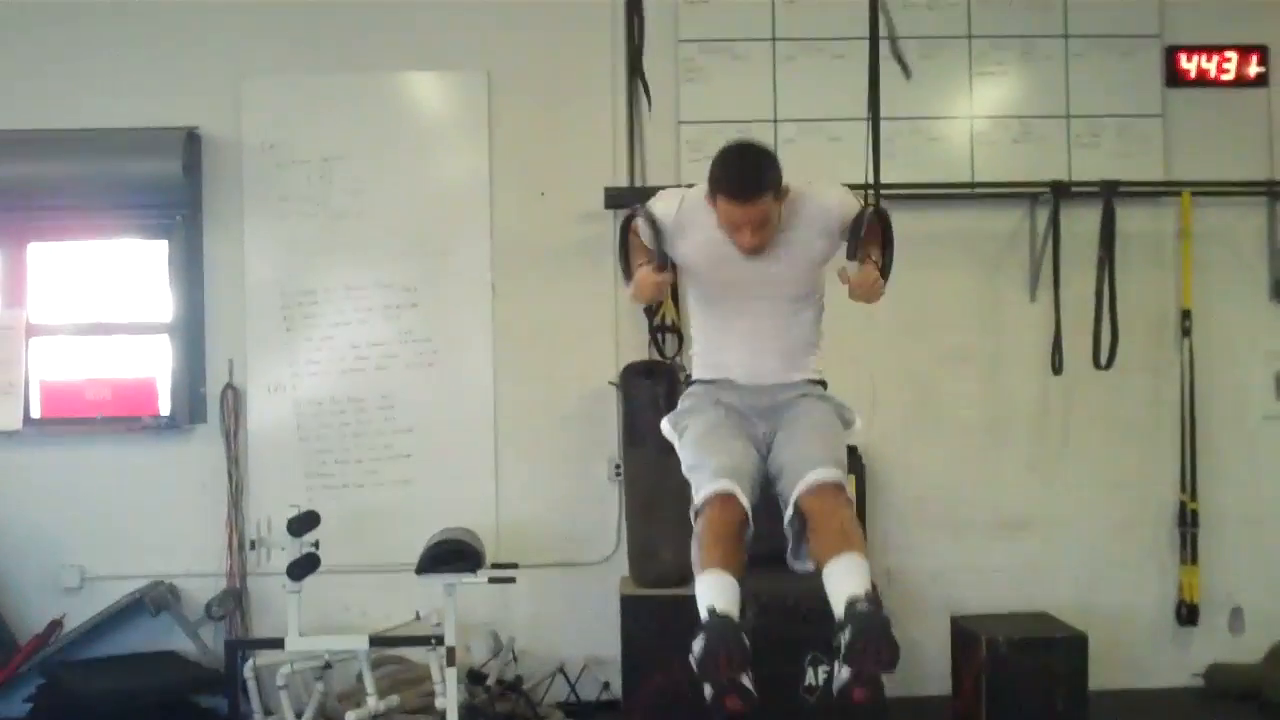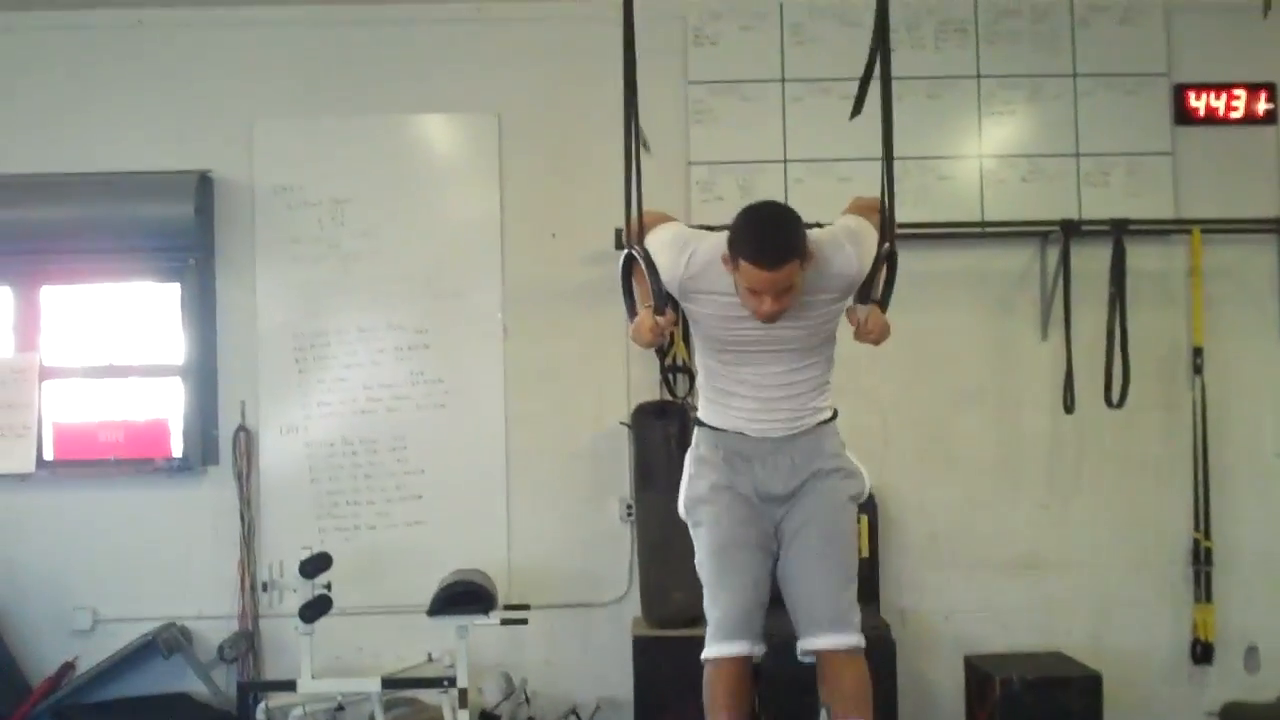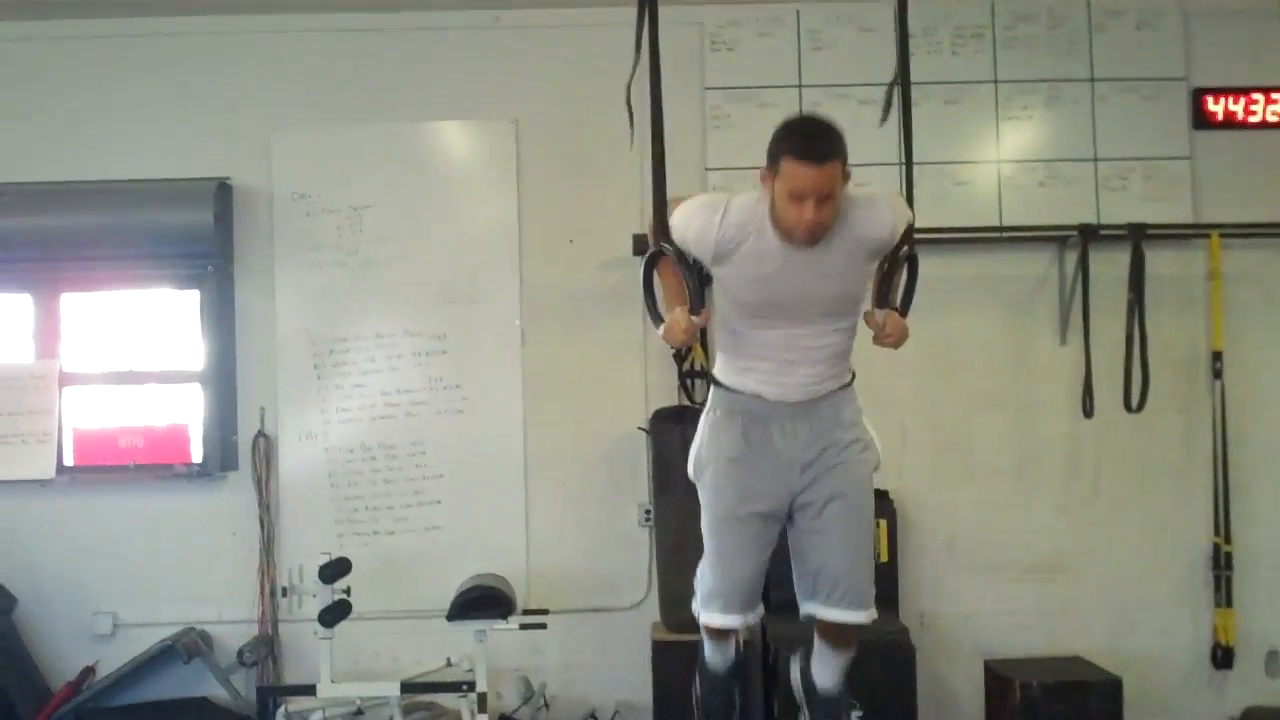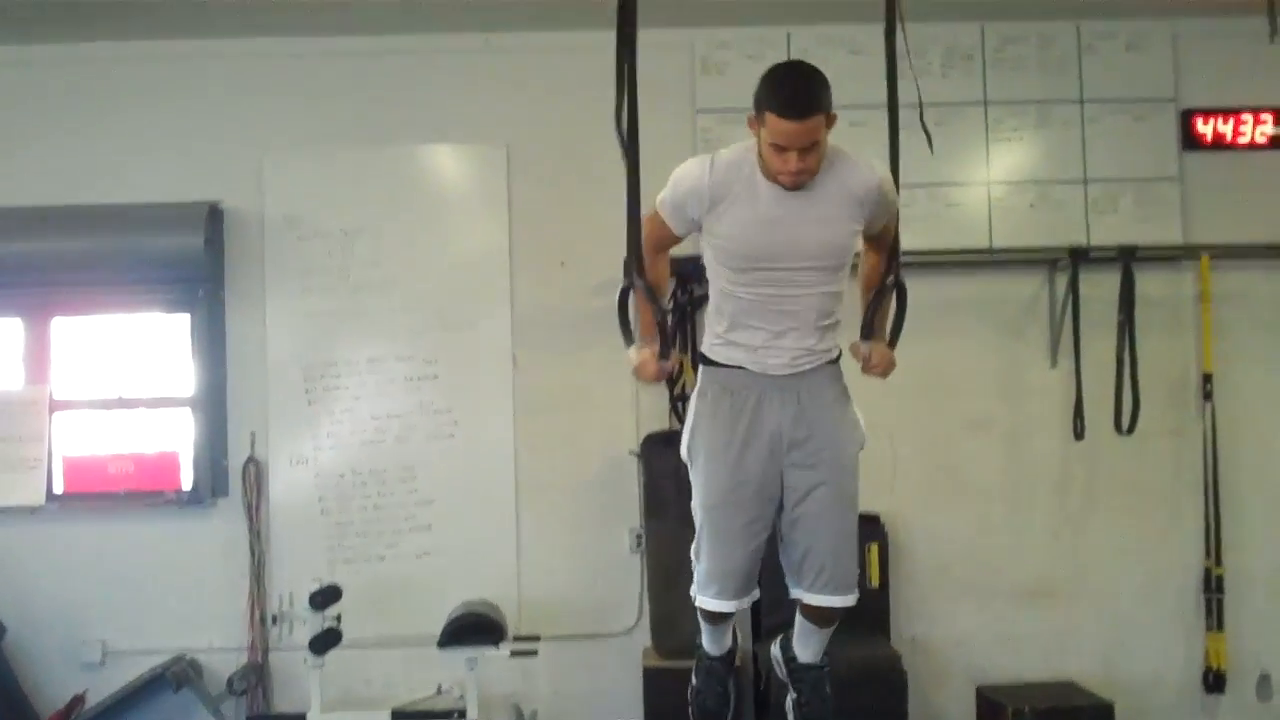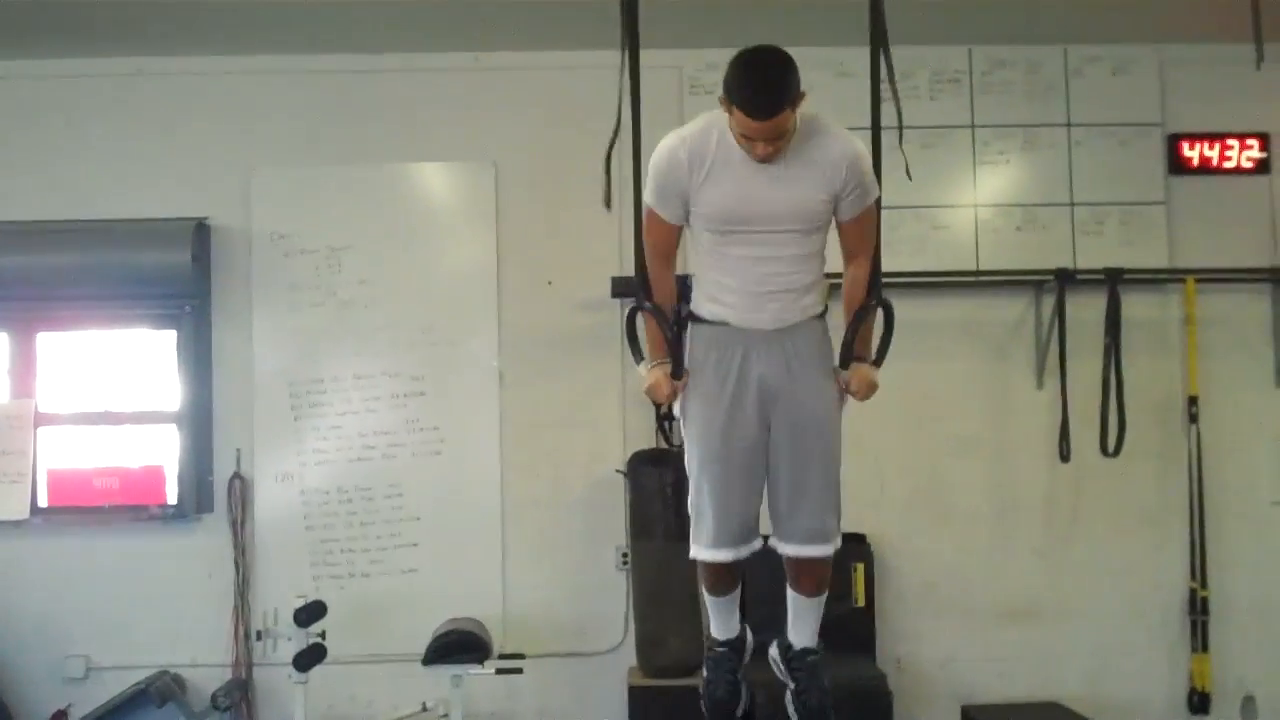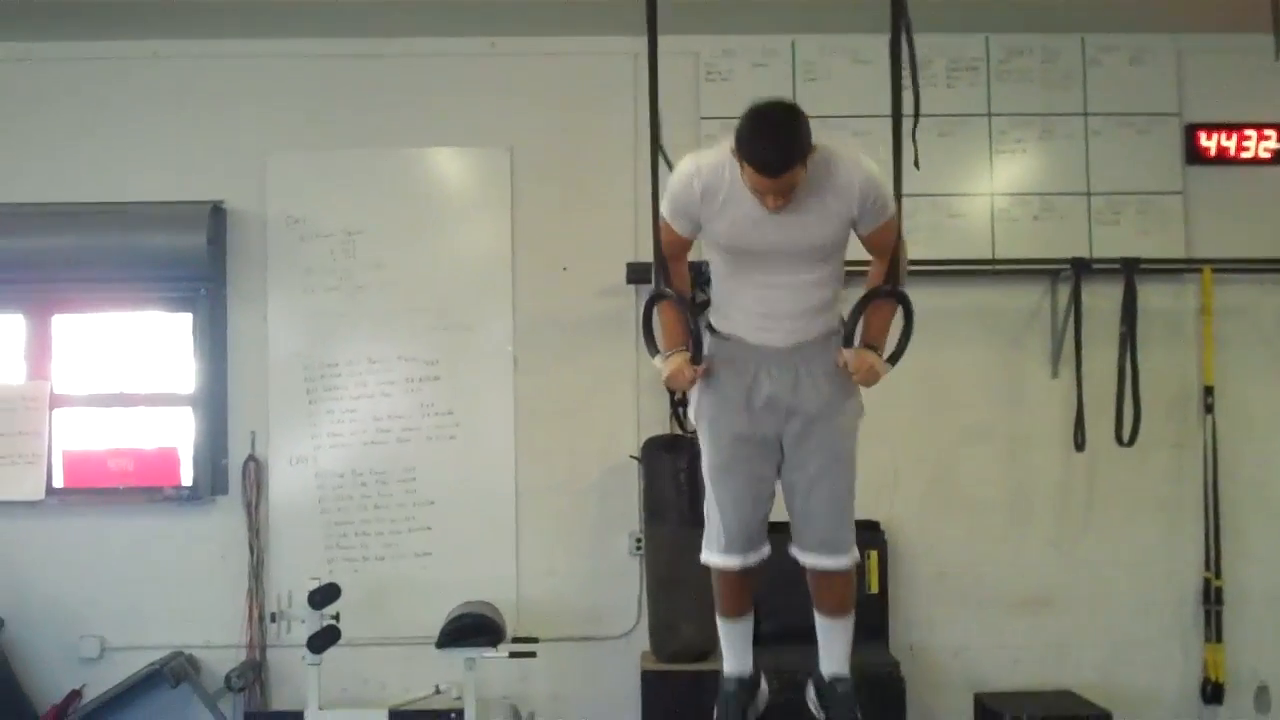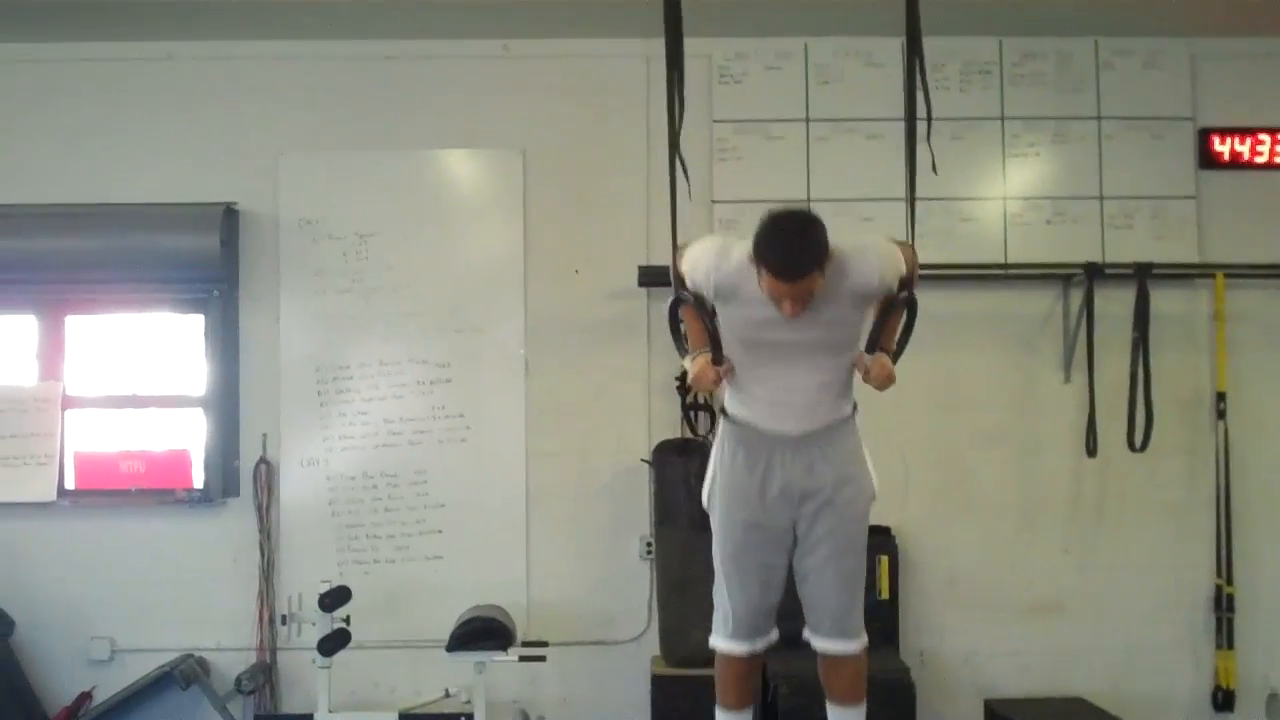
dt=0.3s
person 1, frame 1
left shoulder: (825, 210)
right shoulder: (675, 214)
right elbow: (635, 228)
left wrist: (870, 266)
right wrist: (643, 273)
left hip: (799, 397)
right hip: (716, 397)
left knee: (822, 492)
right knee: (721, 499)
left ankle: (862, 630)
right ankle: (721, 639)
person 1, frame 2
left shoulder: (842, 260)
right shoulder: (685, 262)
left elbow: (870, 207)
right elbow: (644, 224)
left wrist: (872, 306)
right wrist: (645, 308)
left hip: (813, 451)
right hip: (724, 452)
left knee: (835, 629)
right knee: (731, 636)
person 1, frame 3
left shoulder: (876, 222)
right shoulder: (716, 222)
right elbow: (664, 227)
left wrist: (885, 309)
right wrist: (676, 308)
left hip: (831, 415)
right hip: (743, 413)
left knee: (848, 593)
right knee: (728, 589)
right ankle: (718, 664)
person 1, frame 4
left shoulder: (864, 186)
right shoulder: (704, 180)
right elbow: (650, 250)
left wrist: (877, 333)
right wrist: (648, 340)
left hip: (819, 389)
right hip: (731, 388)
left knee: (832, 575)
right knee: (723, 572)
left ankle: (804, 659)
right ankle: (715, 653)
person 1, frame 5
left shoulder: (841, 153)
right shoulder: (681, 152)
left elbow: (859, 258)
right elbow: (658, 258)
left wrist: (860, 356)
right wrist: (658, 357)
left hip: (804, 347)
right hip: (718, 347)
left knee: (811, 524)
right knee: (720, 525)
left ankle: (801, 651)
right ankle: (726, 644)
person 1, frame 6
left shoulder: (855, 180)
right shoulder: (697, 178)
left elbow: (888, 258)
right elbow: (670, 259)
left wrist: (872, 345)
right wrist: (675, 347)
left hip: (820, 362)
right hip: (733, 362)
left knee: (829, 541)
right knee: (732, 539)
person 1, frame 7
left shoulder: (864, 273)
right shoulder: (718, 267)
left elbow: (907, 259)
right elbow: (682, 265)
left wrist: (884, 349)
right wrist: (698, 350)
left hip: (831, 449)
right hip: (748, 449)
left knee: (839, 628)
right knee: (739, 625)
